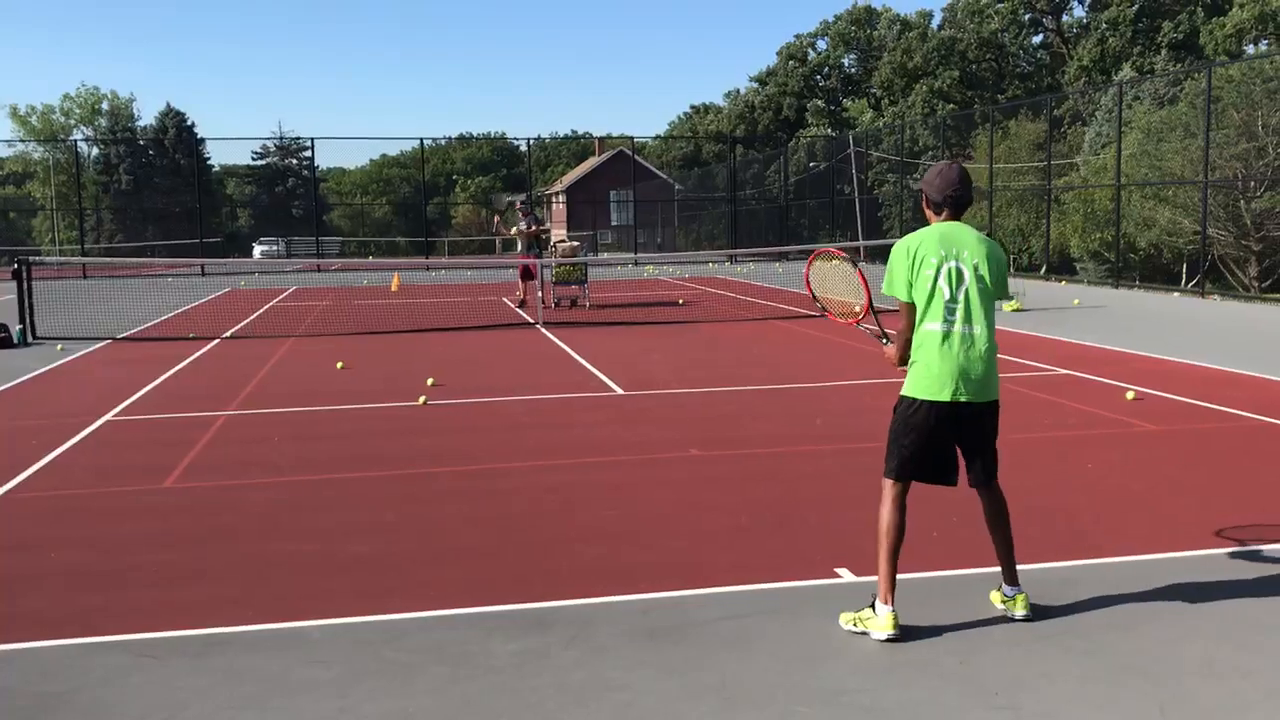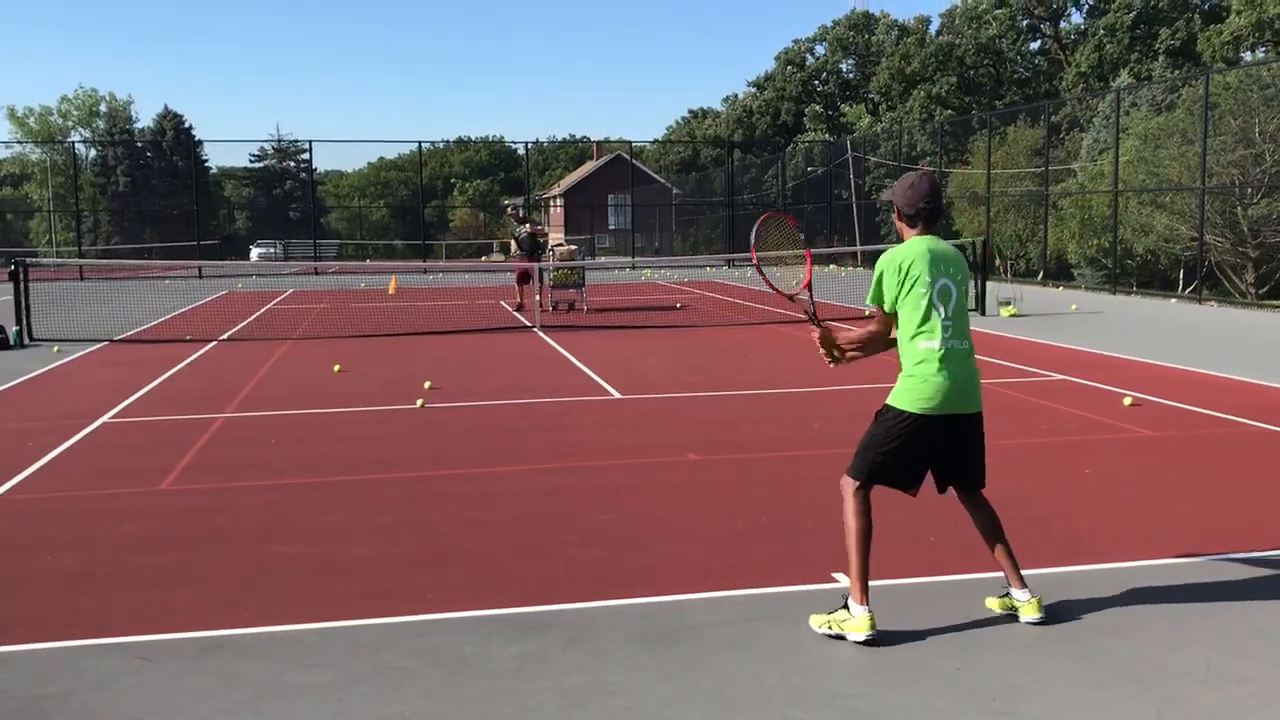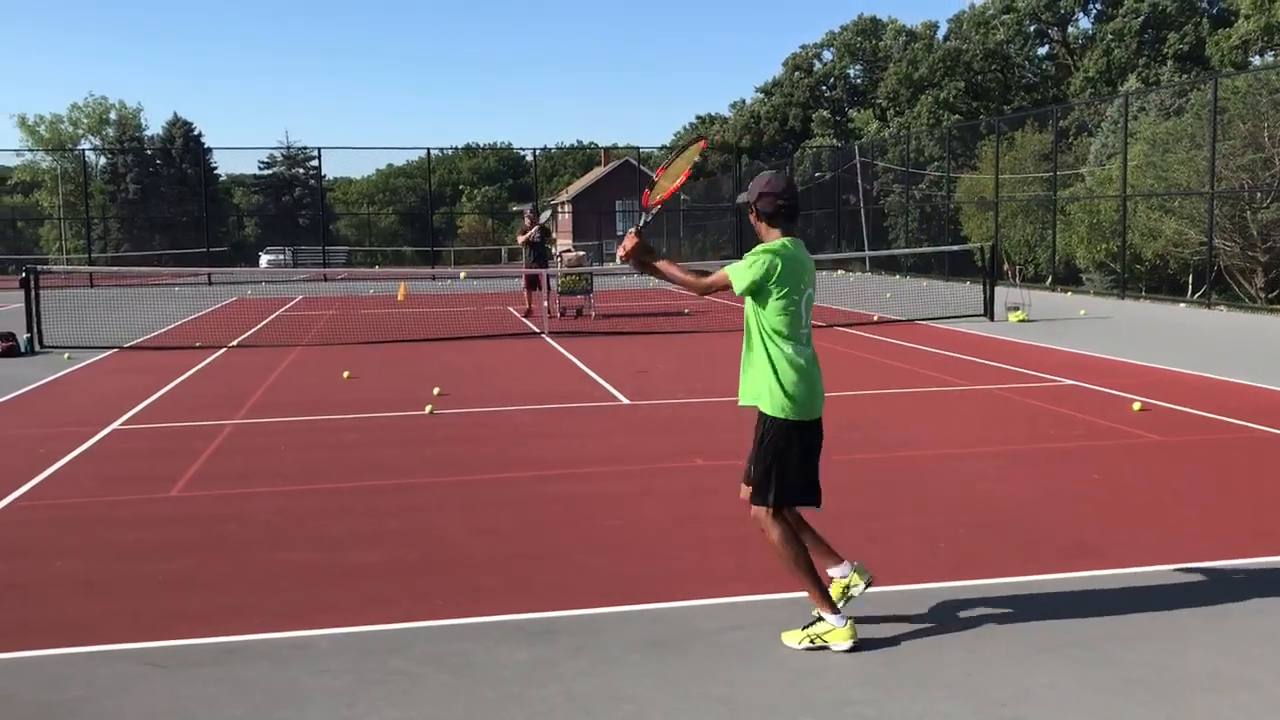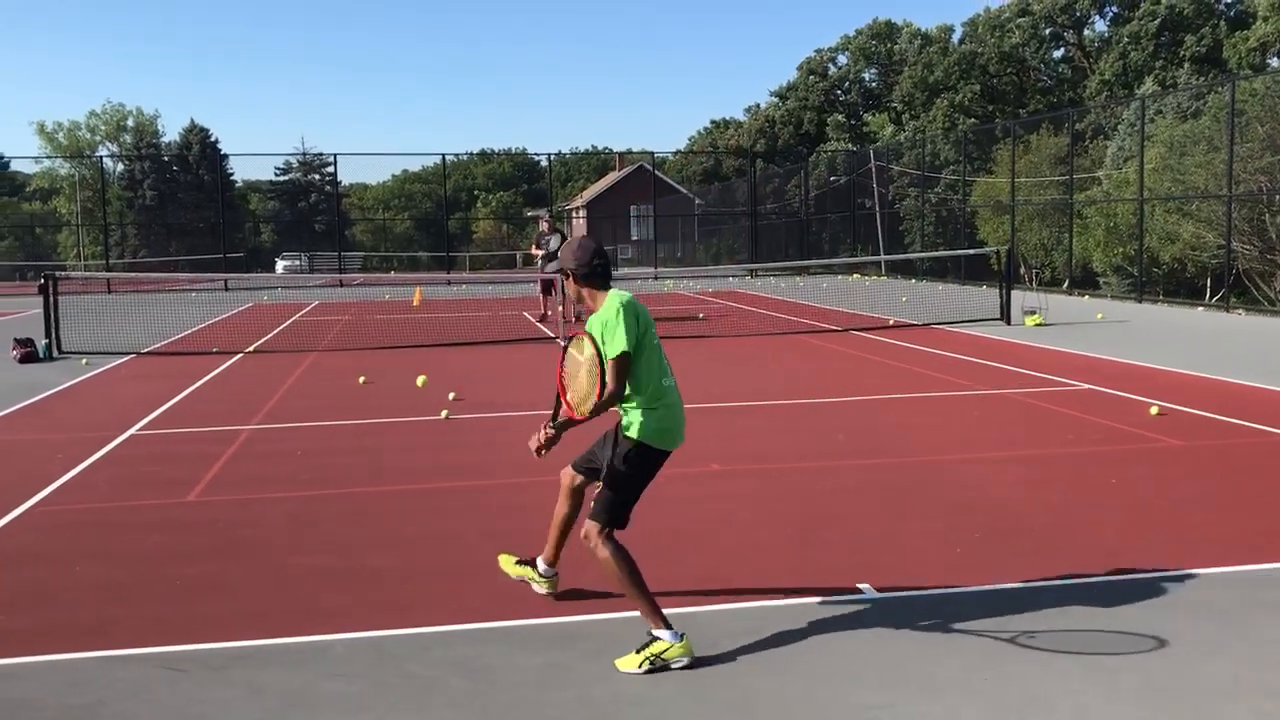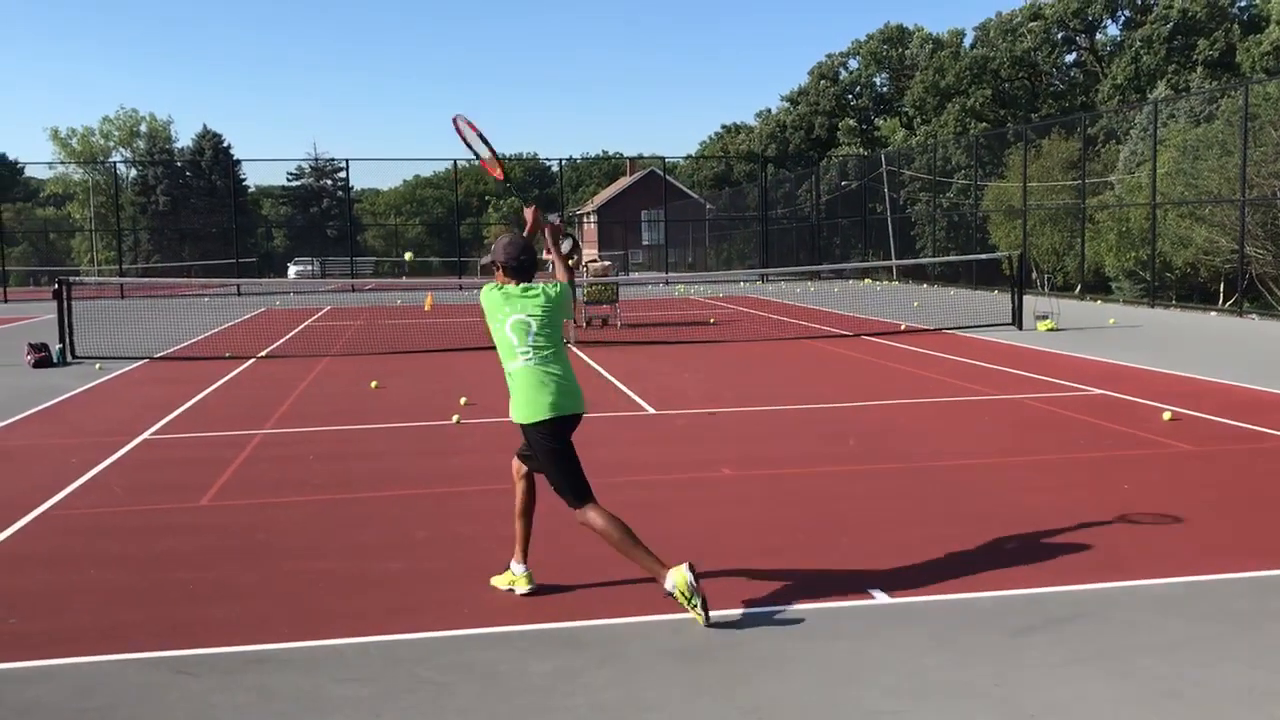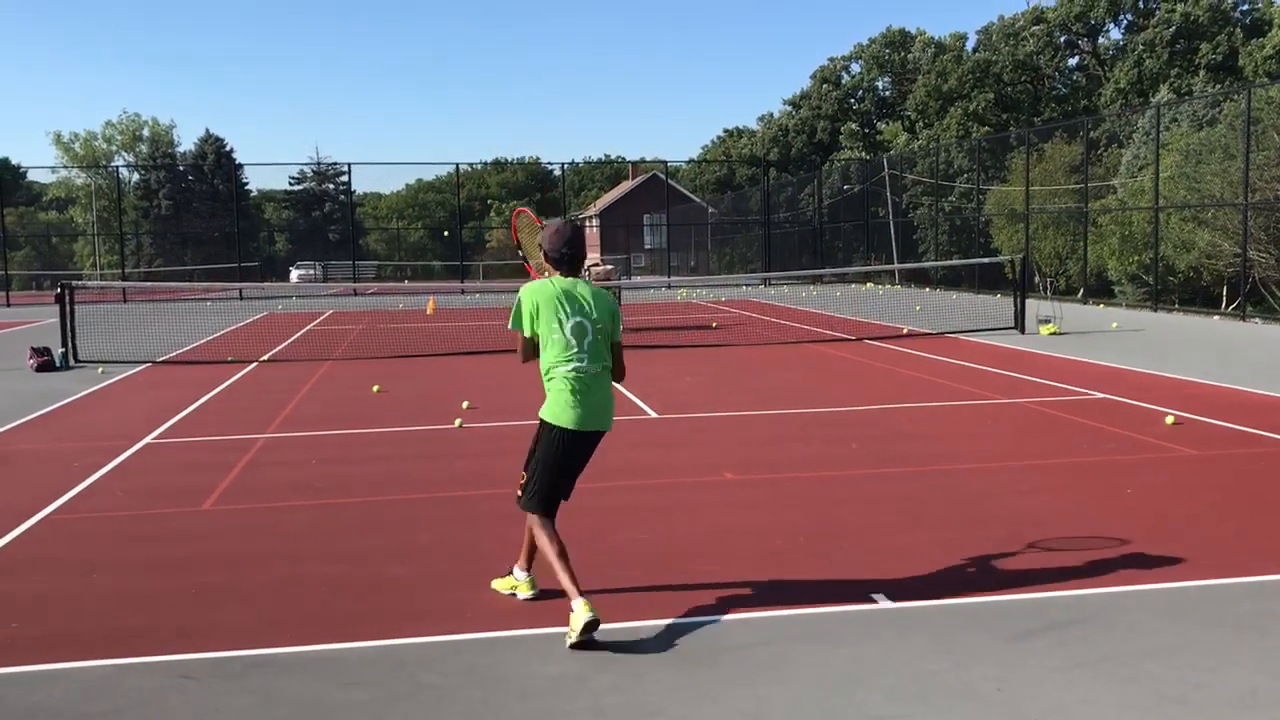
dt=0.5s
person 1, frame 1
left shoulder: (909, 245)
right shoulder: (990, 249)
left elbow: (906, 323)
right elbow: (977, 316)
left wrist: (899, 355)
left hip: (928, 384)
right hip: (980, 384)
left knee: (894, 486)
right knee: (986, 484)
left ankle: (883, 607)
right ankle: (1012, 591)
person 1, frame 2
left shoulder: (895, 260)
right shoulder: (956, 258)
left elbow: (881, 328)
left wrist: (834, 341)
right wrist: (851, 349)
left hip: (919, 396)
right hip: (965, 395)
left knee: (854, 484)
right knee: (970, 492)
left ankle: (857, 609)
right ankle: (1022, 594)
person 1, frame 3
left shoulder: (771, 256)
right shoulder: (798, 256)
left elbow: (703, 285)
right elbow: (717, 282)
left wrist: (647, 257)
right wrist: (652, 261)
left hip: (783, 401)
right hip: (798, 397)
left knee: (767, 510)
right knee: (755, 496)
left ankle: (834, 621)
right ankle: (842, 571)
person 1, frame 4
left shoulder: (619, 309)
right shoulder: (597, 317)
left elbow: (615, 390)
left wrist: (562, 428)
right wrist: (555, 429)
left hip: (650, 429)
right hip: (634, 424)
left knee: (597, 531)
right knee: (571, 478)
left ankle: (669, 639)
right ankle: (544, 570)
person 1, frame 5
left shoulder: (491, 295)
right shoulder: (553, 295)
left wrist: (528, 229)
right wrist: (550, 237)
left hip: (536, 410)
right hip: (567, 402)
left knee: (583, 506)
right knee: (521, 469)
left ankle: (671, 575)
right ankle: (519, 571)
person 1, frame 6
left shoulder: (532, 293)
right shoulder: (605, 298)
left elbow: (525, 356)
right elbow: (618, 369)
left hip: (563, 416)
right hip: (599, 417)
left knee: (540, 517)
right knee: (541, 495)
left ankle: (579, 607)
right ankle: (523, 576)
